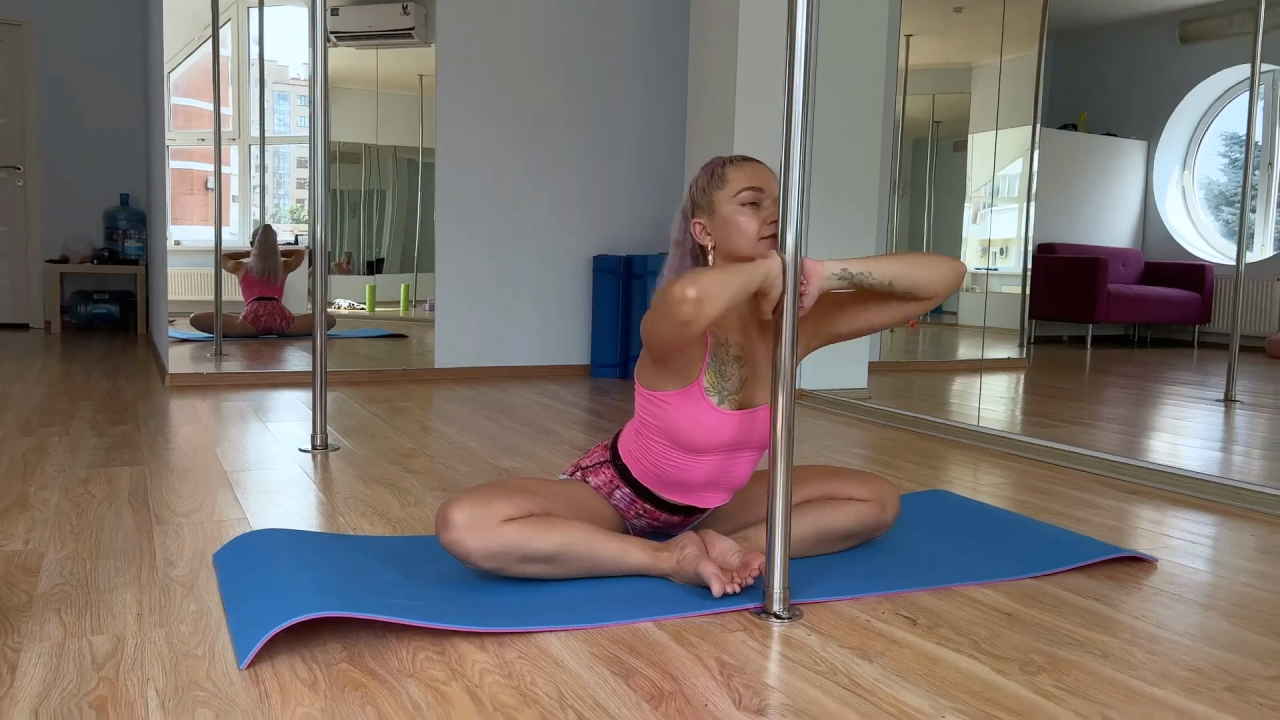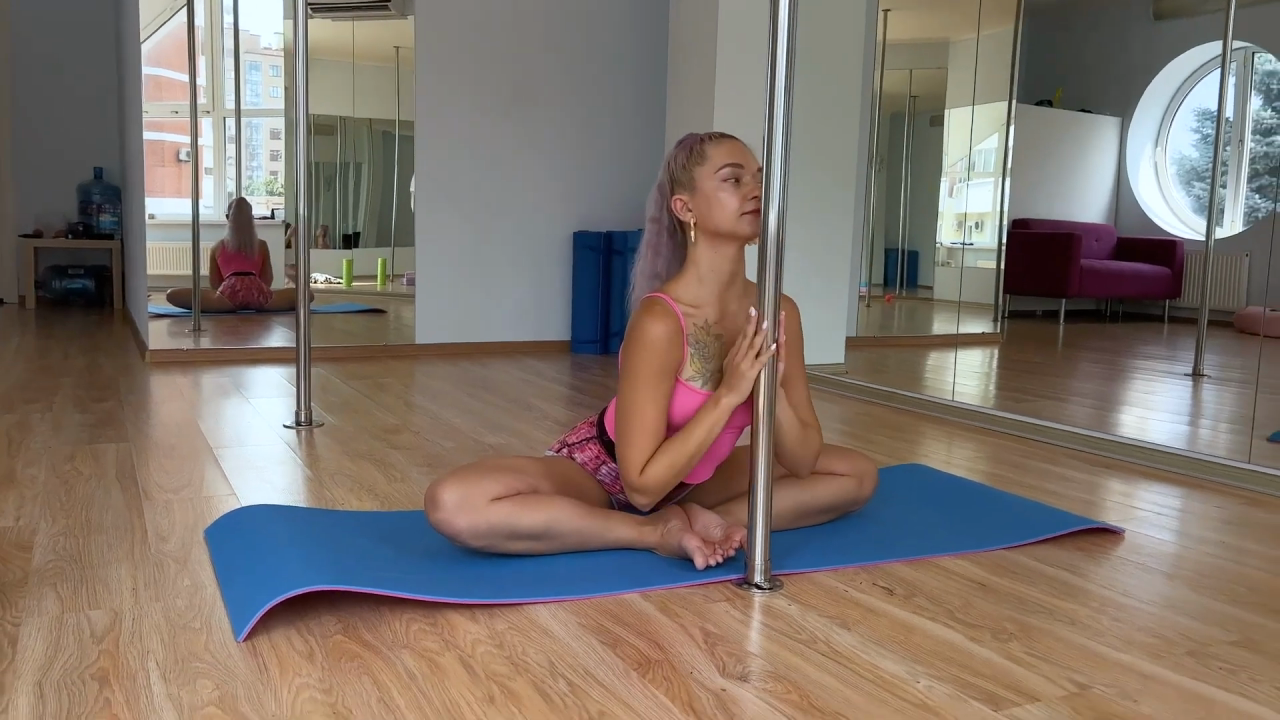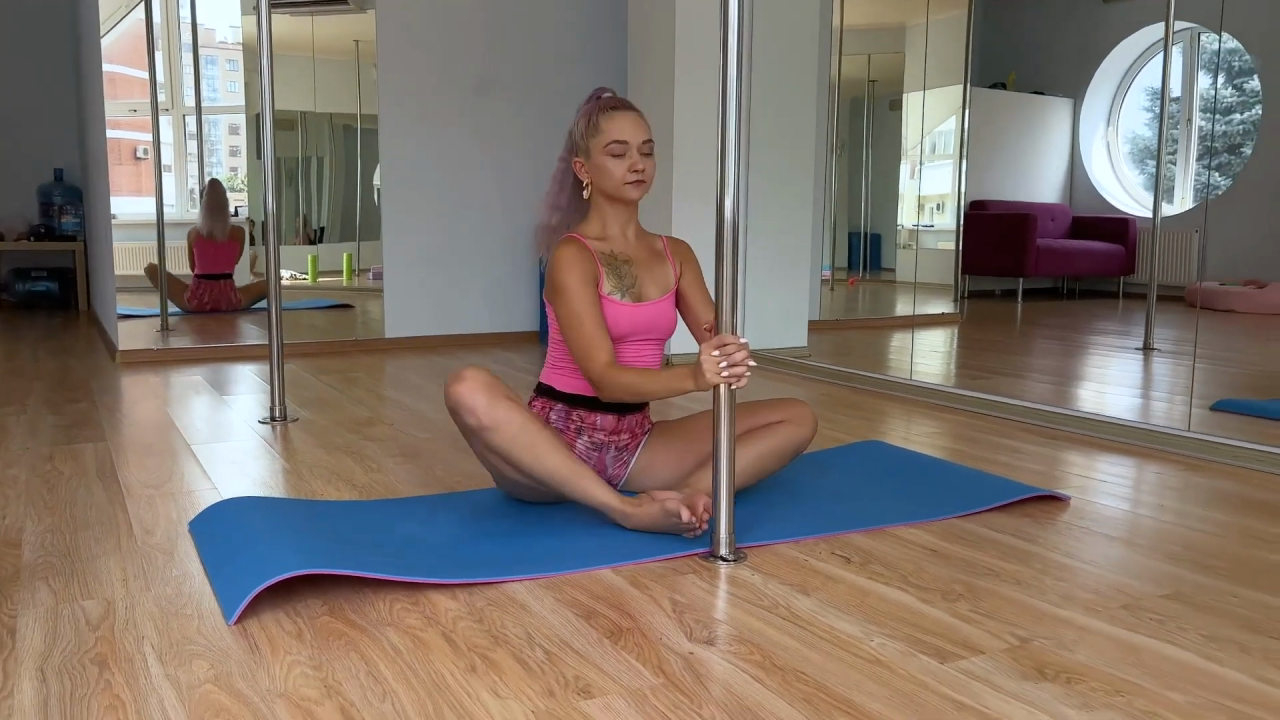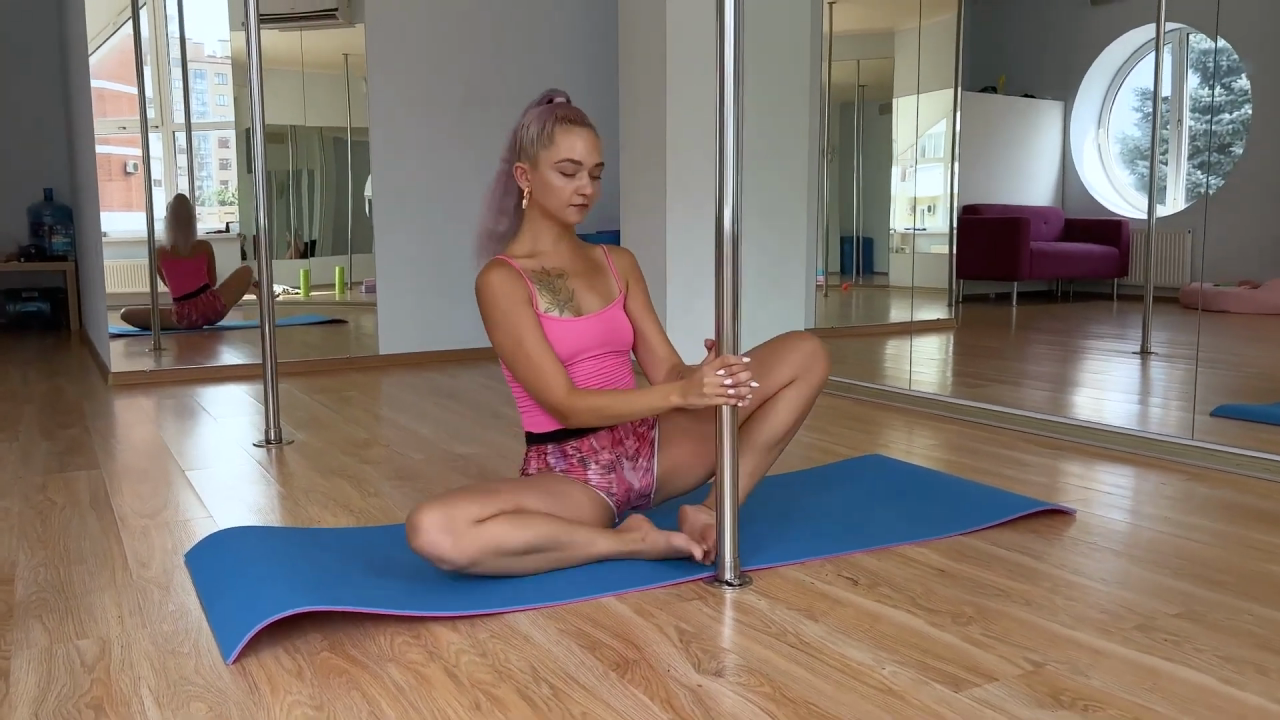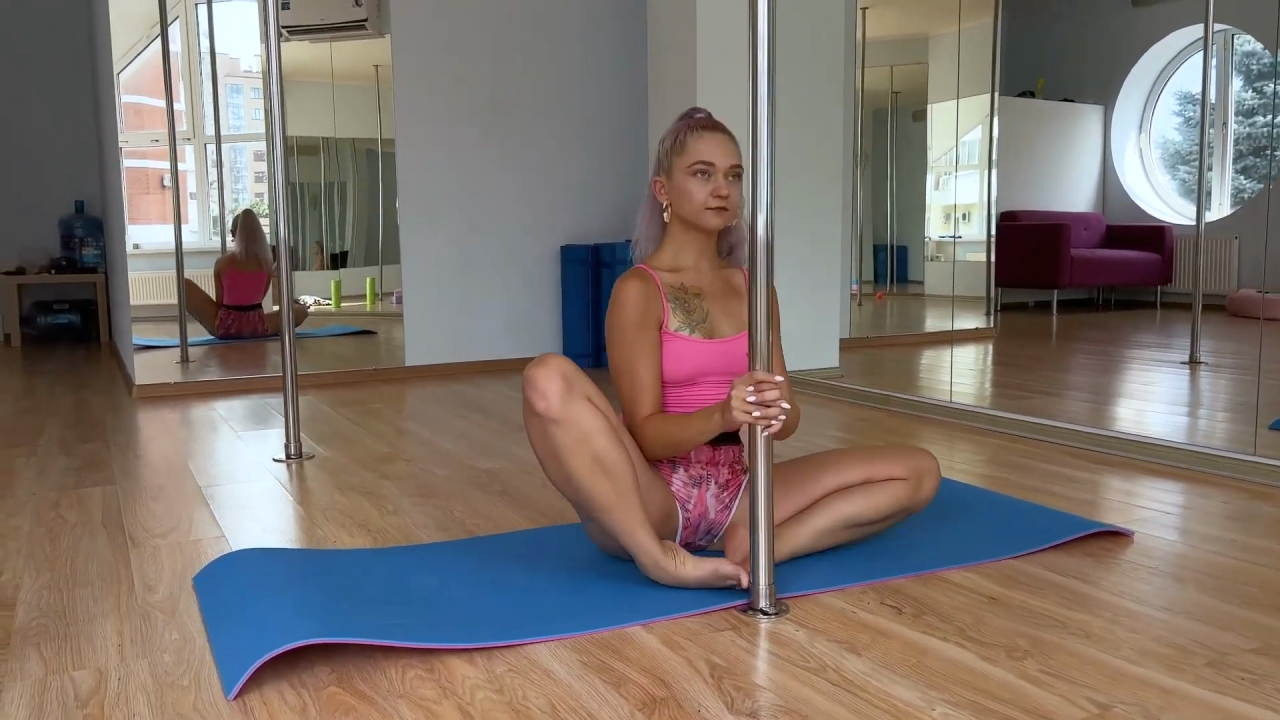
dt=1s
person 1, frame 1
left shoulder: (798, 324)
right shoulder: (673, 328)
left elbow: (946, 276)
right elbow: (686, 296)
left wrist: (829, 273)
right wrist: (765, 269)
left hip: (707, 508)
right hip: (614, 497)
left knee: (877, 499)
right knee: (465, 525)
left ankle: (715, 548)
right ankle: (669, 558)
person 1, frame 2
left shoulder: (779, 314)
right shoulder: (659, 322)
left elbow: (804, 460)
right elbow: (643, 485)
left wrist: (770, 391)
right wrist: (730, 395)
left hip: (688, 480)
right hip: (600, 473)
left knee: (857, 475)
right knee: (451, 505)
left ankle: (709, 522)
right ankle: (659, 533)
person 1, frame 3
left shoulder: (675, 254)
right shoulder: (571, 257)
left elbow: (716, 342)
right elbow: (606, 378)
left wrist: (727, 359)
right wrist: (691, 377)
left hip: (634, 443)
right hip: (557, 442)
left knee: (797, 418)
right knee: (467, 388)
right ankle: (624, 508)
person 1, frame 4
left shoulder: (618, 263)
right shoulder: (502, 280)
left elbow: (666, 369)
right elbow: (566, 405)
left wrist: (707, 378)
right wrist: (680, 394)
left hip: (650, 451)
right hip: (570, 478)
left knee: (806, 353)
right knee: (433, 534)
left ankle: (713, 513)
right ankle: (629, 542)
person 1, frame 5
left shoulder: (753, 288)
right shoulder: (638, 289)
left elbow: (781, 421)
right elbow: (645, 434)
left wrist: (778, 406)
right wrist: (722, 412)
left hip: (732, 490)
right hip: (653, 494)
left knee: (919, 472)
right knee: (547, 377)
left ankle: (755, 550)
right ankle: (660, 559)
